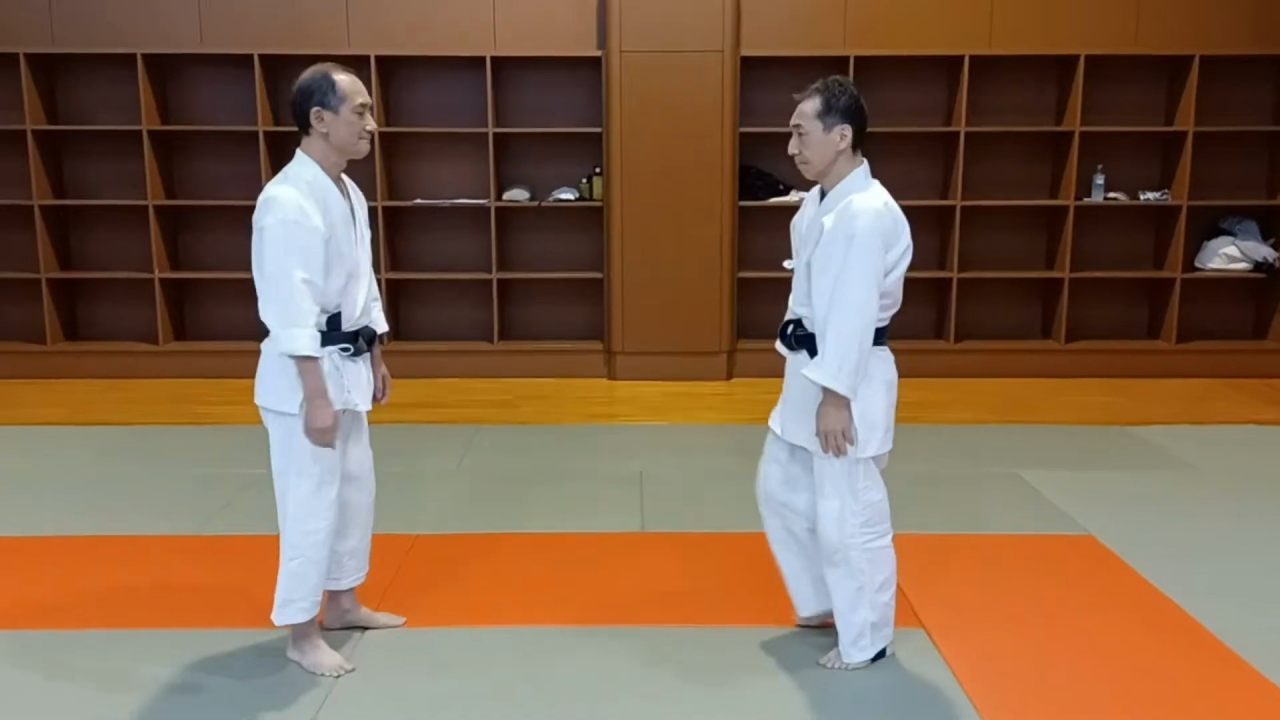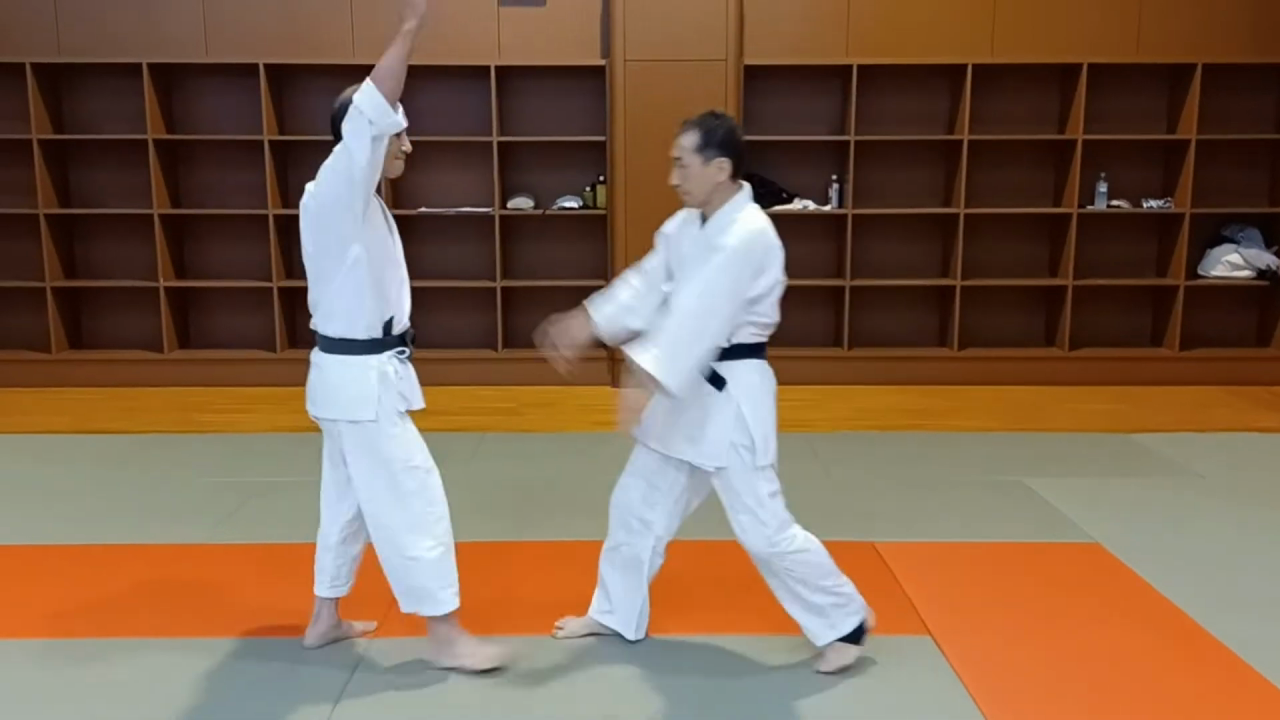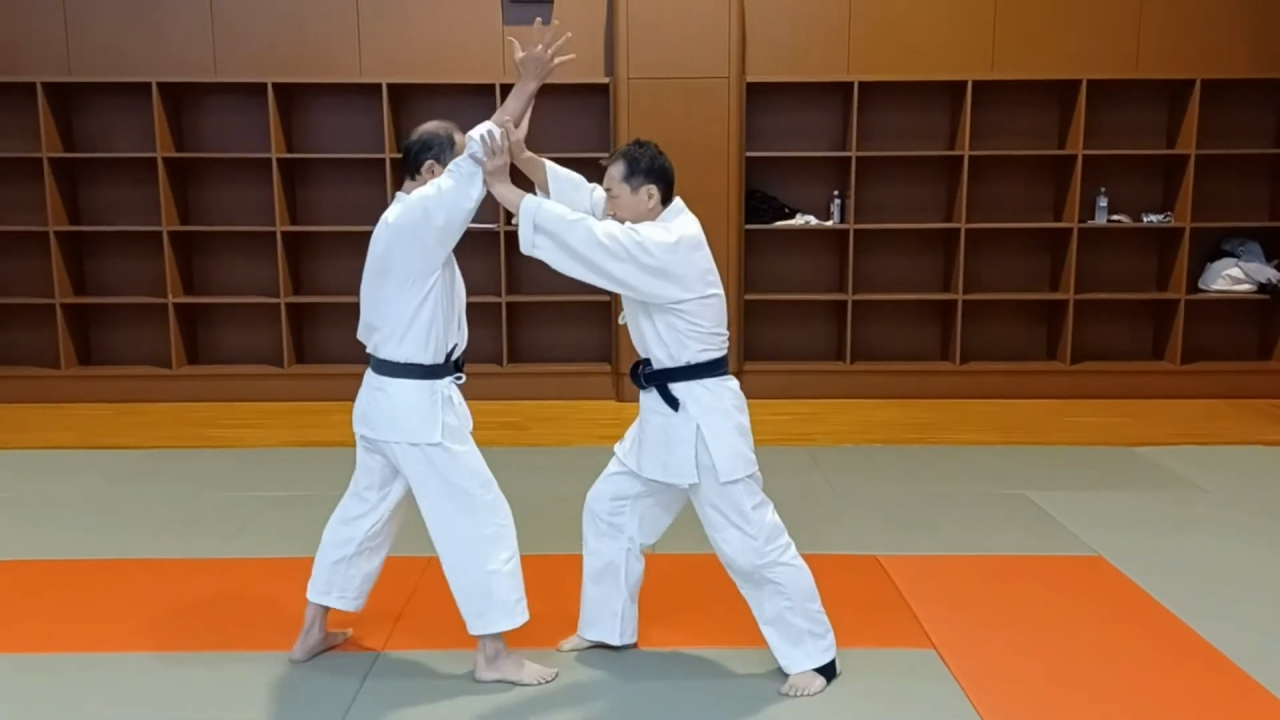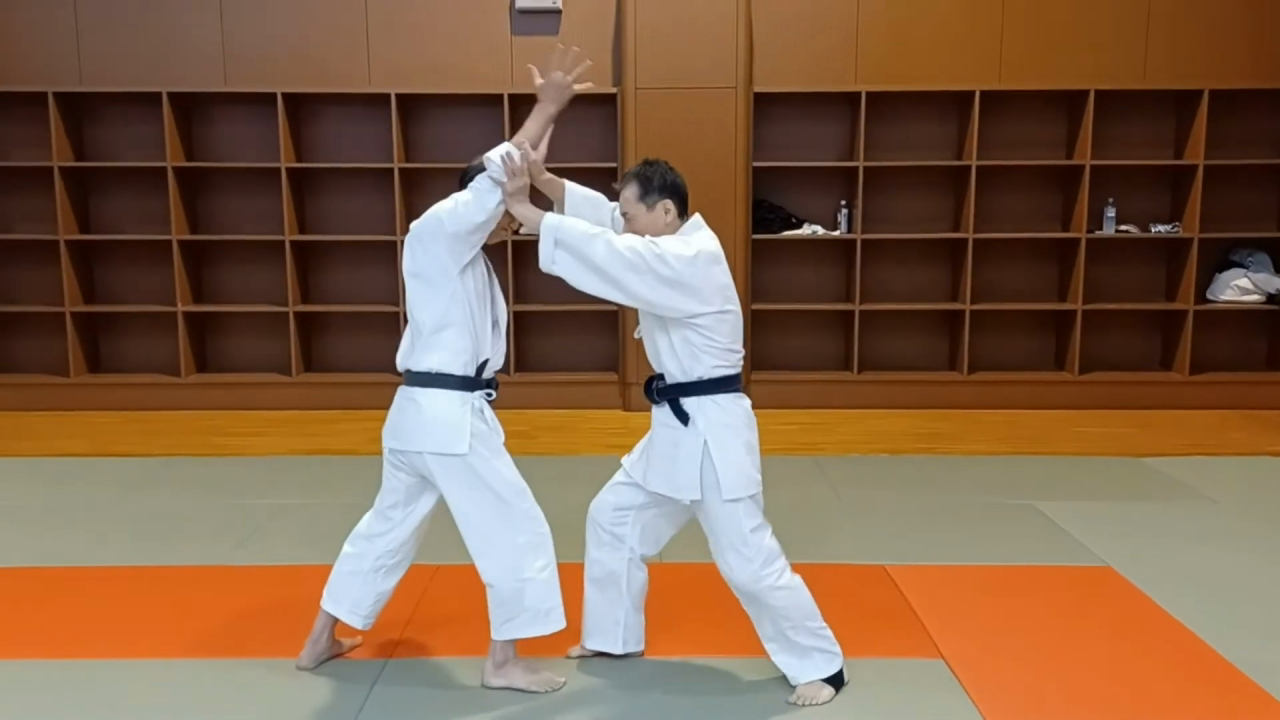
dt=0.7s
person 1, frame 1
left shoulder: (347, 192)
right shoulder: (289, 201)
right elbow: (290, 307)
left wrist: (374, 358)
right wrist: (315, 396)
left hip: (345, 365)
right hip: (303, 374)
left knee: (354, 488)
right knee: (311, 504)
left ankle: (341, 602)
right ankle: (302, 632)
person 1, frame 2
left shoulder: (353, 200)
right shoulder: (332, 194)
right elbow: (366, 117)
left hip: (353, 371)
right hip: (359, 377)
left knee: (350, 500)
right knee: (410, 499)
left ankle: (326, 620)
right ankle: (445, 635)
person 1, frame 3
left shoulder: (399, 224)
right shoulder: (418, 220)
right elbow: (478, 163)
right wrist: (528, 84)
left hip: (385, 394)
right hip: (420, 403)
left knee: (364, 510)
right knee: (477, 518)
left ankle: (313, 631)
right ankle: (492, 653)
person 1, frame 4
left shoulder: (461, 253)
right shoulder: (436, 231)
right elbow: (496, 182)
right wrist: (547, 108)
left hip: (419, 411)
right hip: (450, 418)
left knee: (388, 525)
right knee: (516, 529)
left ankle: (322, 640)
right ankle: (503, 661)
person 2, frame 1
left shoulder: (869, 213)
right shoulder: (820, 202)
left elbow: (854, 314)
left wrist: (836, 397)
left hip: (849, 378)
right hip: (813, 369)
left knee: (848, 519)
right knee: (781, 493)
left ankle: (864, 640)
right ankle: (825, 601)
person 2, frame 2
left shoulder: (747, 235)
right shoulder: (688, 223)
left elbow: (698, 312)
right elbow: (648, 281)
left wrist: (646, 378)
right wrist: (587, 324)
left hip: (731, 395)
right hip: (688, 388)
left knee: (763, 529)
right knee: (638, 505)
left ankle: (845, 624)
right ankle: (615, 614)
person 2, frame 3
left shoulder: (670, 247)
right shoulder: (659, 229)
left elbow: (586, 238)
right elbow: (581, 200)
left wrist: (506, 192)
right wrist: (524, 160)
left hip: (703, 413)
right hip: (664, 409)
left knee: (752, 541)
right knee: (609, 510)
left ankle: (814, 655)
right ankle: (607, 626)
person 2, frame 4
left shoulder: (690, 260)
right shoulder: (676, 248)
left elbow: (608, 253)
right elbow: (599, 216)
left wrist: (525, 212)
right wrist: (543, 181)
left hip: (712, 428)
right hip: (676, 425)
left knee: (750, 562)
right knee: (613, 520)
left ankle: (821, 664)
right ankle: (615, 637)
